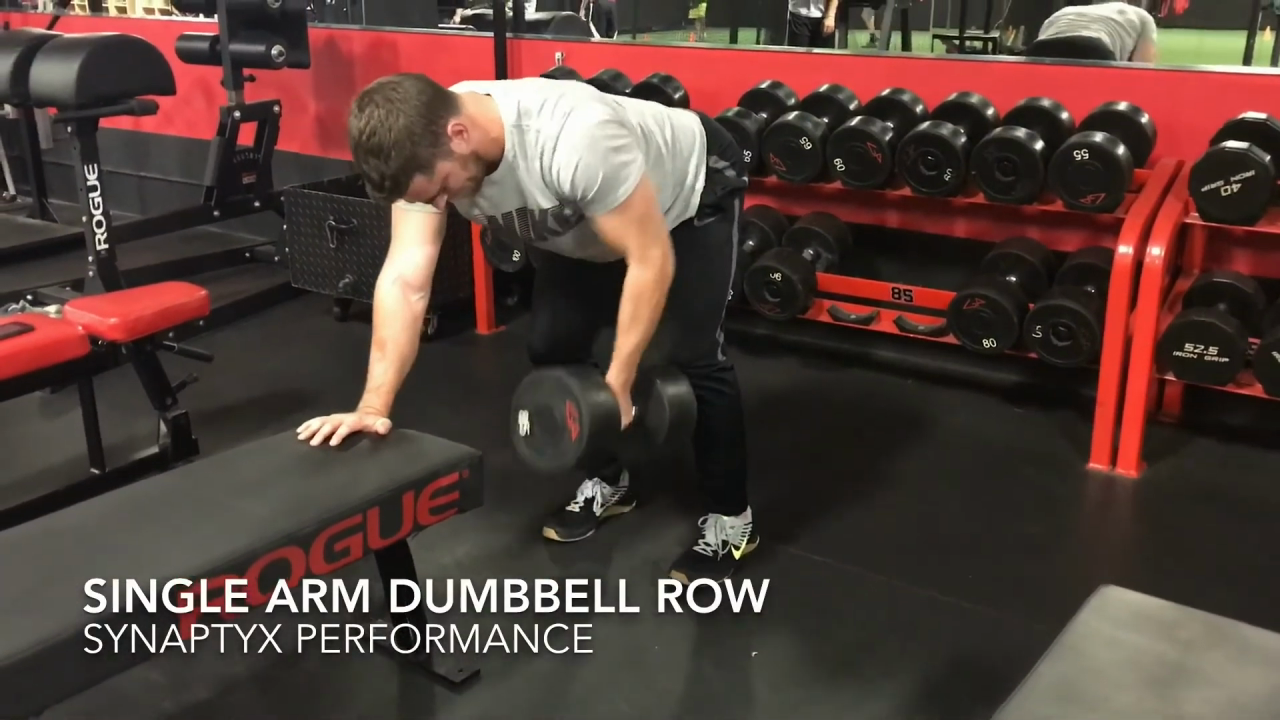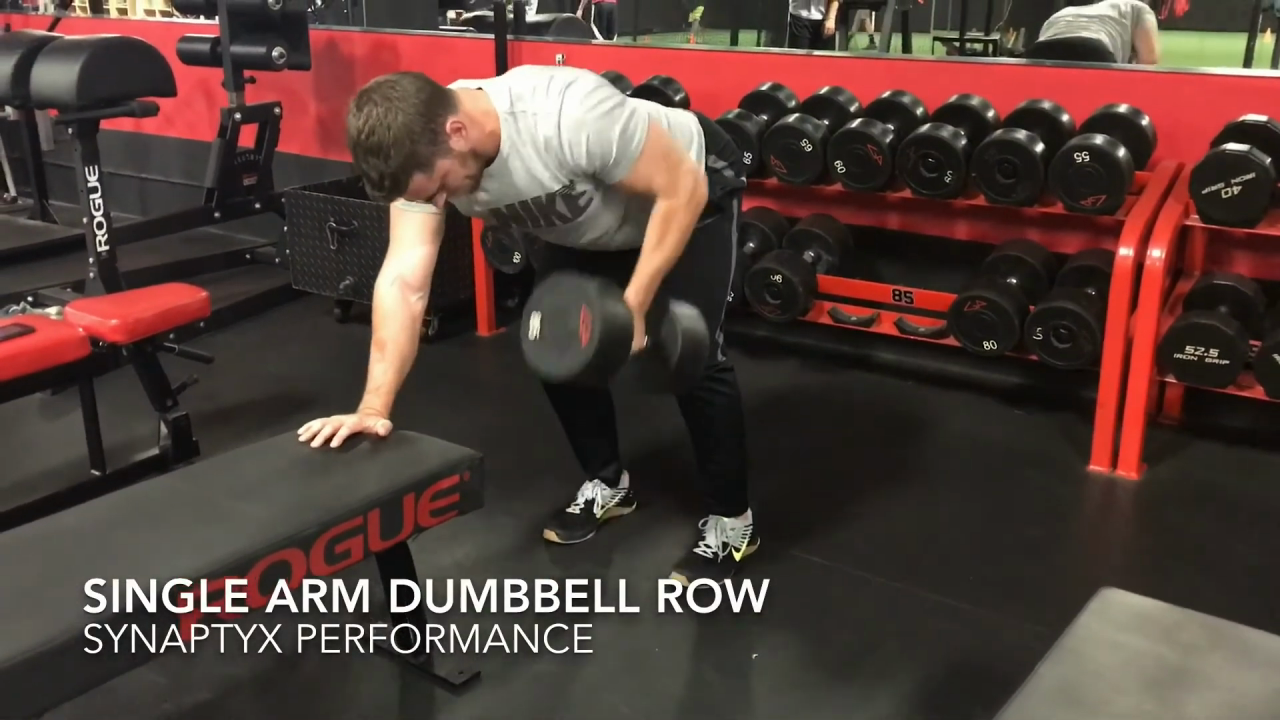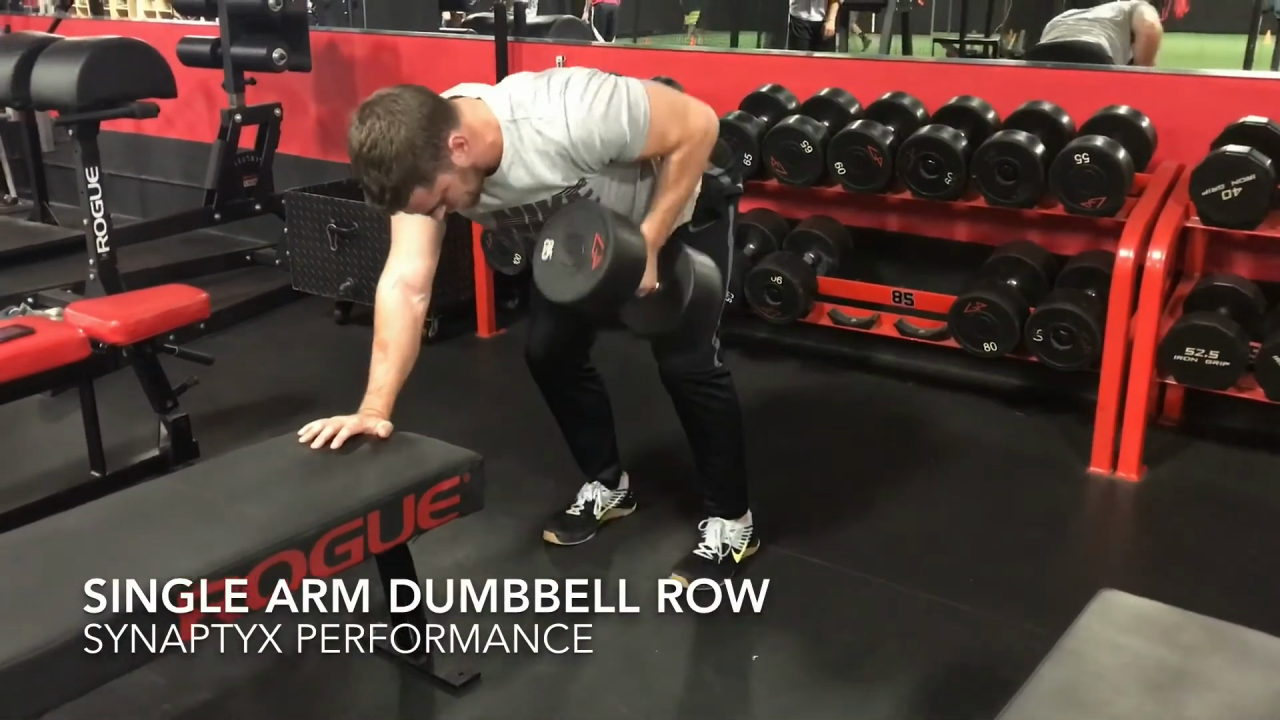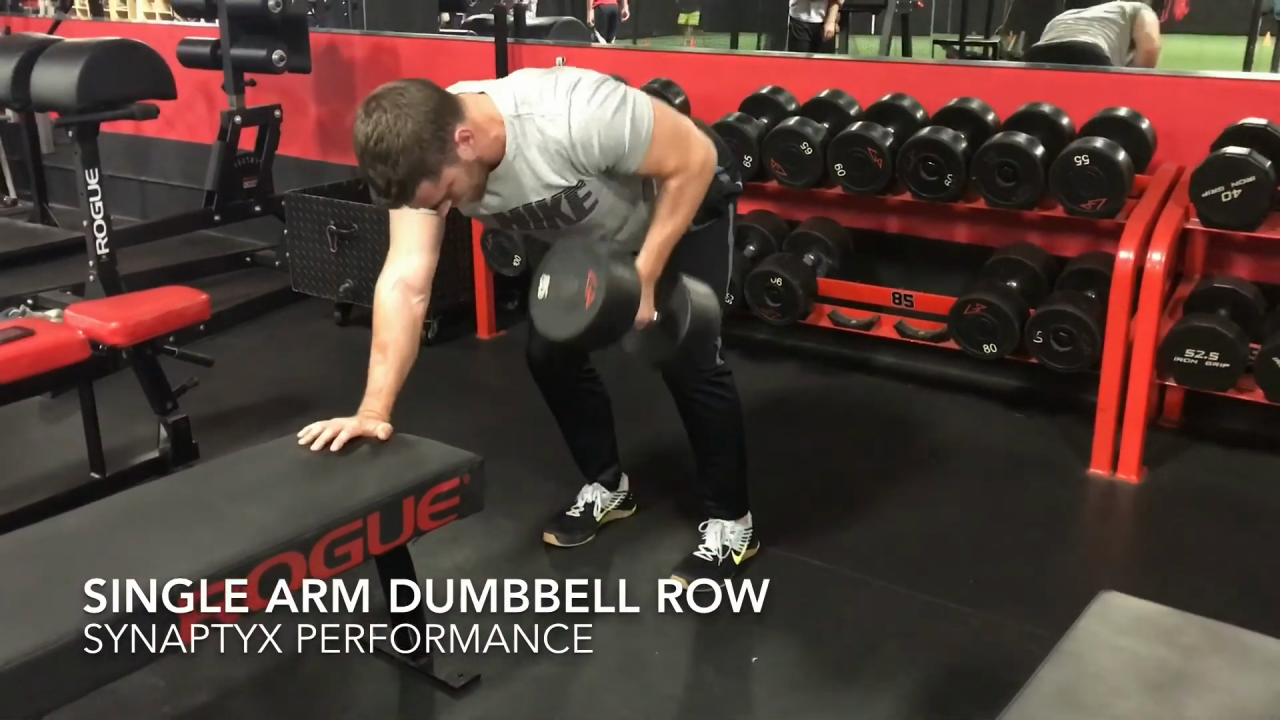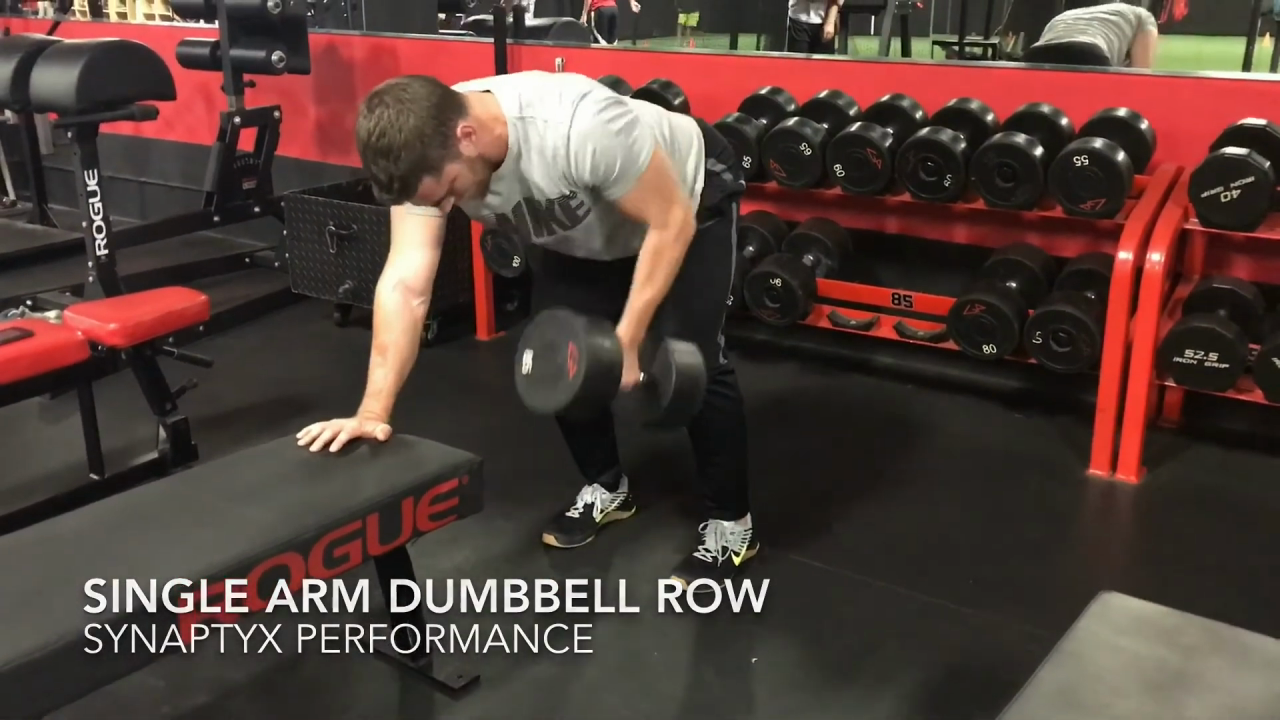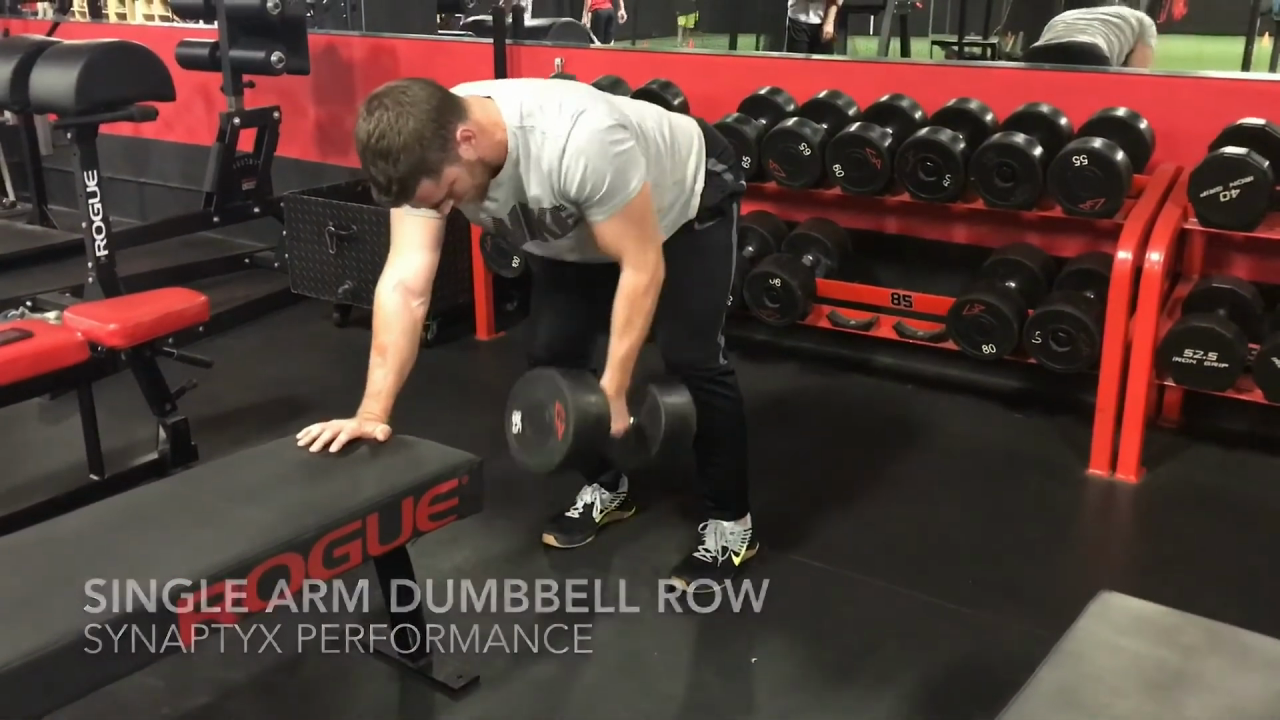
dt=0.2s
person 1, frame 1
left shoulder: (574, 137)
right shoulder: (422, 150)
left elbow: (651, 261)
right elbow: (405, 280)
left wrist: (618, 386)
right wrist: (373, 406)
left hip: (694, 187)
left knee: (689, 355)
right knee: (552, 348)
left ankle: (731, 519)
right ankle: (606, 480)
person 1, frame 2
left shoulder: (570, 116)
right shoulder: (422, 147)
left elbow: (683, 189)
right elbow: (404, 280)
left wrist: (634, 306)
right wrist: (373, 408)
left hip: (688, 187)
left ankle: (732, 520)
right ankle: (607, 482)
person 1, frame 3
left shoulder: (572, 115)
right shoulder: (421, 152)
left elbow: (698, 126)
right elbow: (406, 284)
left wrist: (646, 245)
right wrist: (374, 409)
left hip: (684, 199)
left knee: (685, 362)
right knee: (548, 352)
left ankle: (731, 522)
right ankle: (607, 484)
person 1, frame 4
left shoulder: (576, 116)
right shoulder: (425, 151)
left elbow: (695, 156)
right elbow: (405, 283)
left wrist: (645, 273)
right wrist: (373, 411)
left hip: (683, 198)
left knee: (687, 363)
right knee: (549, 354)
left ankle: (731, 523)
right ankle: (607, 486)
person 1, frame 5
left shoulder: (579, 127)
right shoulder: (427, 150)
left elbow: (672, 223)
right elbow: (406, 283)
left wrist: (627, 340)
right wrist: (373, 412)
left hip: (687, 202)
left ankle: (731, 524)
right ankle: (606, 486)
person 1, frame 6
left shoulder: (578, 140)
right shoulder: (426, 151)
left elbow: (643, 265)
right elbow: (406, 284)
left wrist: (613, 390)
right wrist: (373, 412)
left hip: (688, 195)
left knee: (687, 360)
right knee: (551, 355)
left ankle: (731, 523)
right ankle: (606, 487)
